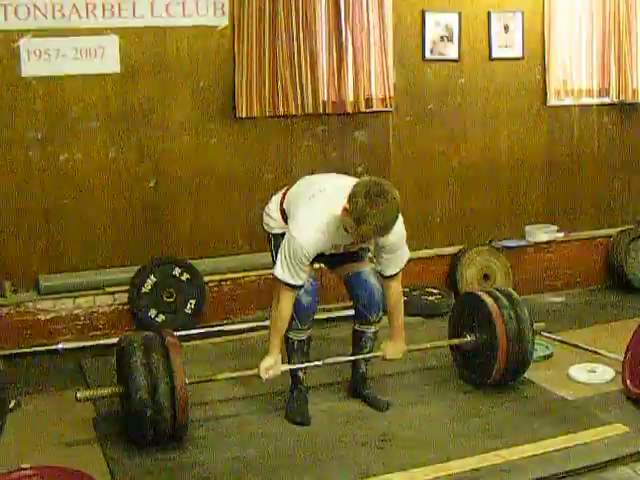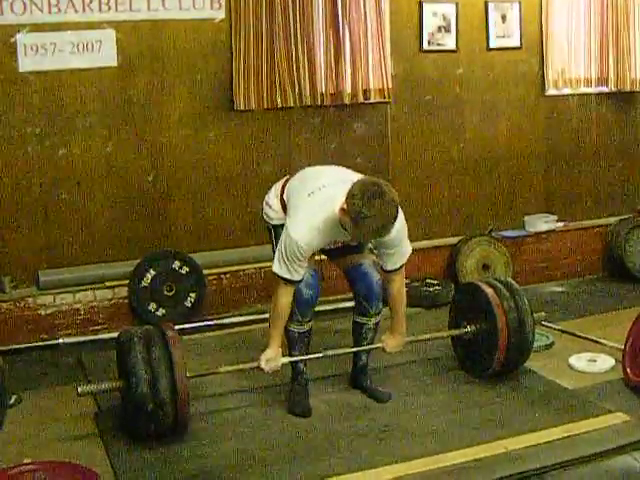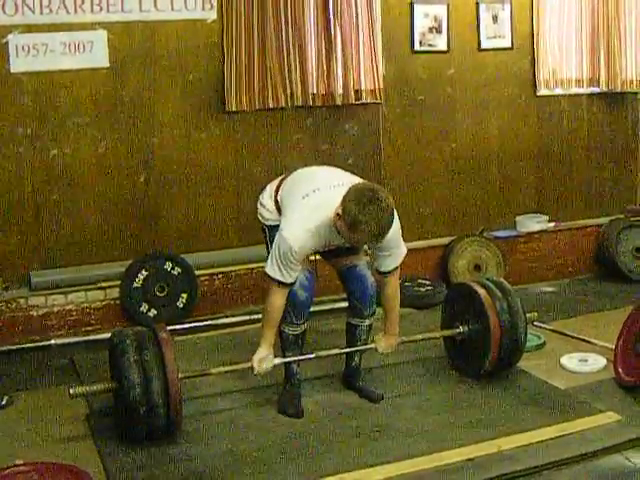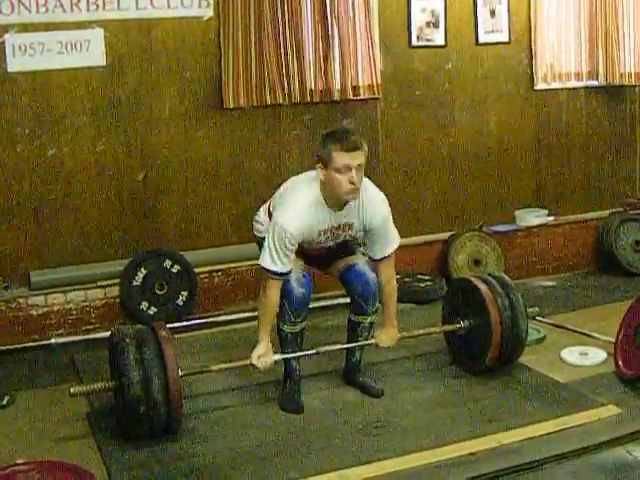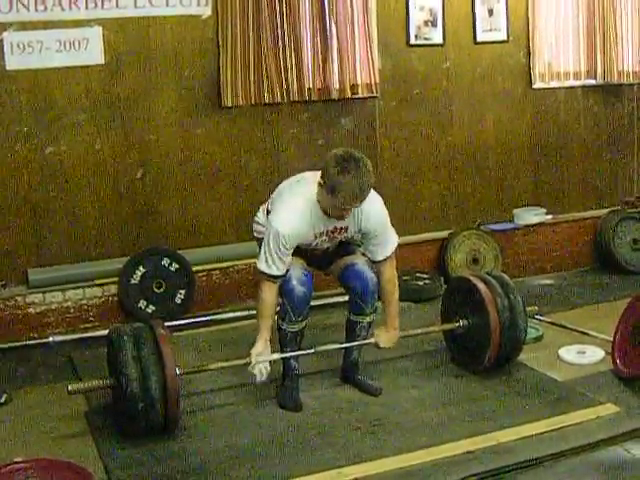
dt=1s
person 1, frame 1
left shoulder: (391, 226)
right shoulder: (307, 229)
left elbow: (392, 281)
right elbow: (285, 294)
left wrist: (397, 338)
right wrist: (274, 353)
left hip: (346, 229)
right hip: (285, 223)
left knee: (370, 293)
right knee: (304, 299)
left ankle: (360, 381)
right ankle: (298, 389)
person 1, frame 2
left shoulder: (392, 221)
right shoulder: (304, 228)
left elbow: (395, 277)
right elbow: (285, 289)
left wrist: (397, 331)
right wrist: (274, 346)
left hip: (345, 217)
right hip: (284, 210)
left knee: (371, 285)
right knee: (305, 291)
left ankle: (361, 372)
right ankle: (299, 380)
person 1, frame 3
left shoulder: (386, 223)
right shoulder: (298, 231)
left elbow: (389, 277)
right elbow: (278, 290)
left wrist: (391, 332)
right wrist: (265, 346)
right hip: (279, 211)
left knee: (365, 286)
right knee: (299, 292)
left ankle: (353, 373)
right ankle: (292, 381)
person 1, frame 4
left shoulder: (374, 202)
right shoulder: (293, 214)
left elbow: (385, 265)
right elbow: (272, 284)
left wrist: (390, 324)
right wrist: (264, 341)
left hip: (336, 241)
right hip: (275, 234)
left knee: (366, 285)
right knee: (297, 291)
left ankle: (353, 368)
right ankle: (291, 377)
person 1, frame 5
left shoulder: (373, 207)
right shoulder: (287, 218)
left elbow: (386, 266)
right elbow: (269, 283)
left wrist: (391, 326)
right wrist: (263, 341)
left hip: (335, 242)
right hip: (286, 243)
left knee: (365, 282)
right knee: (297, 288)
left ankle: (351, 367)
right ankle: (290, 376)
